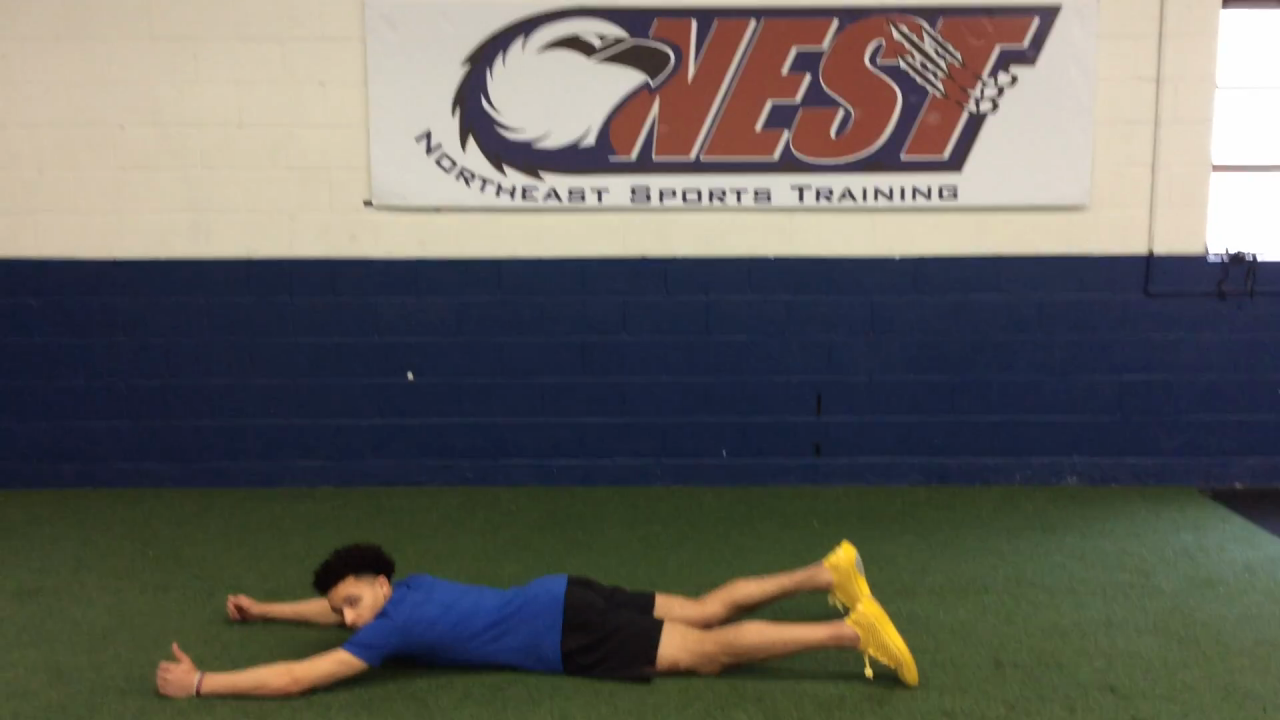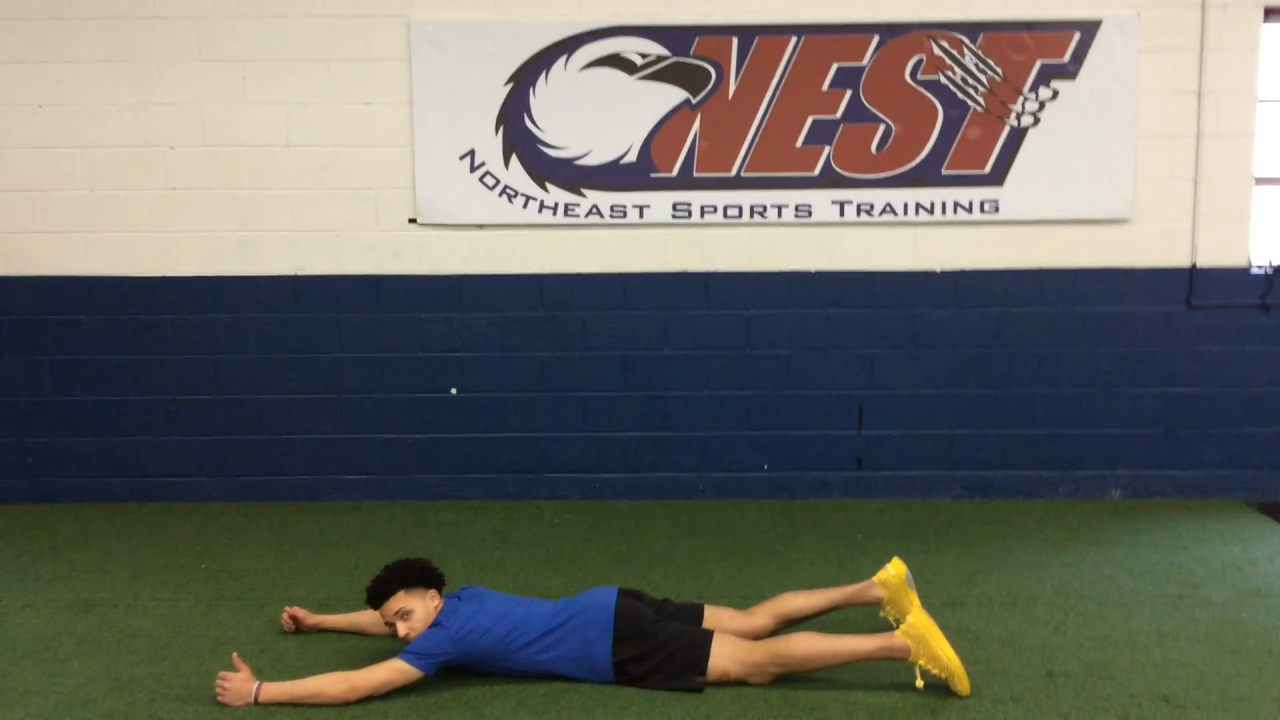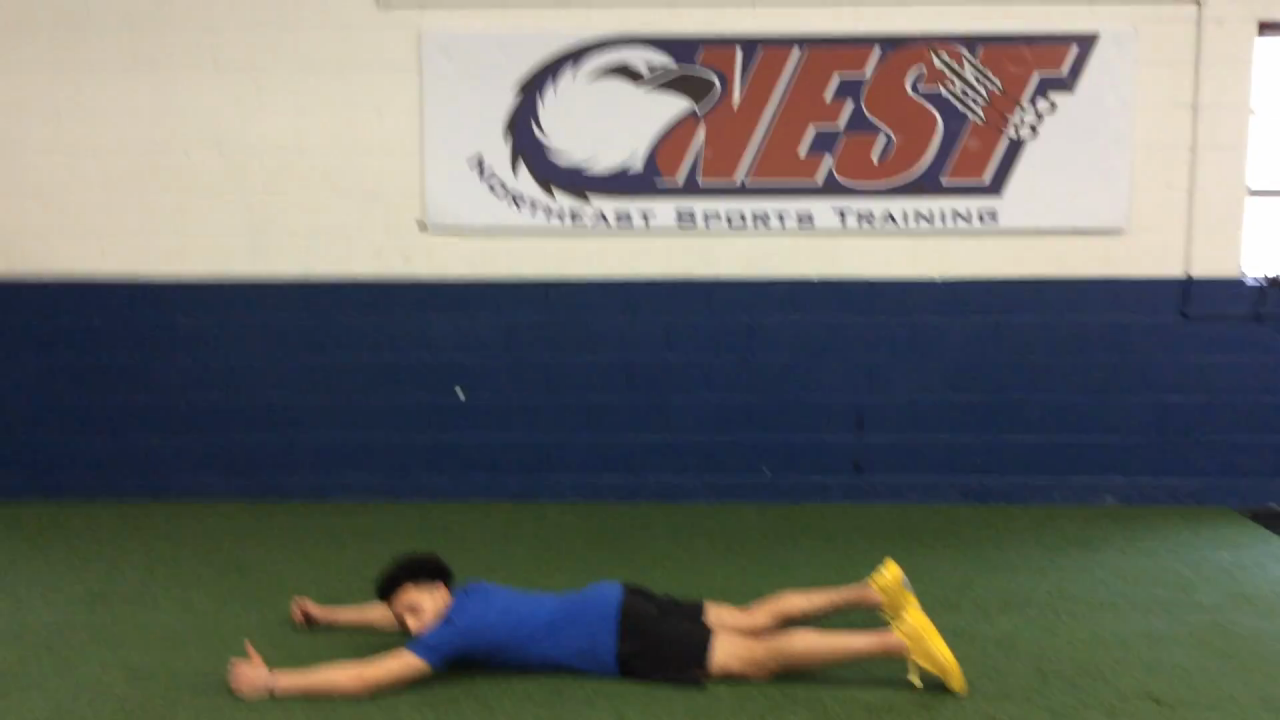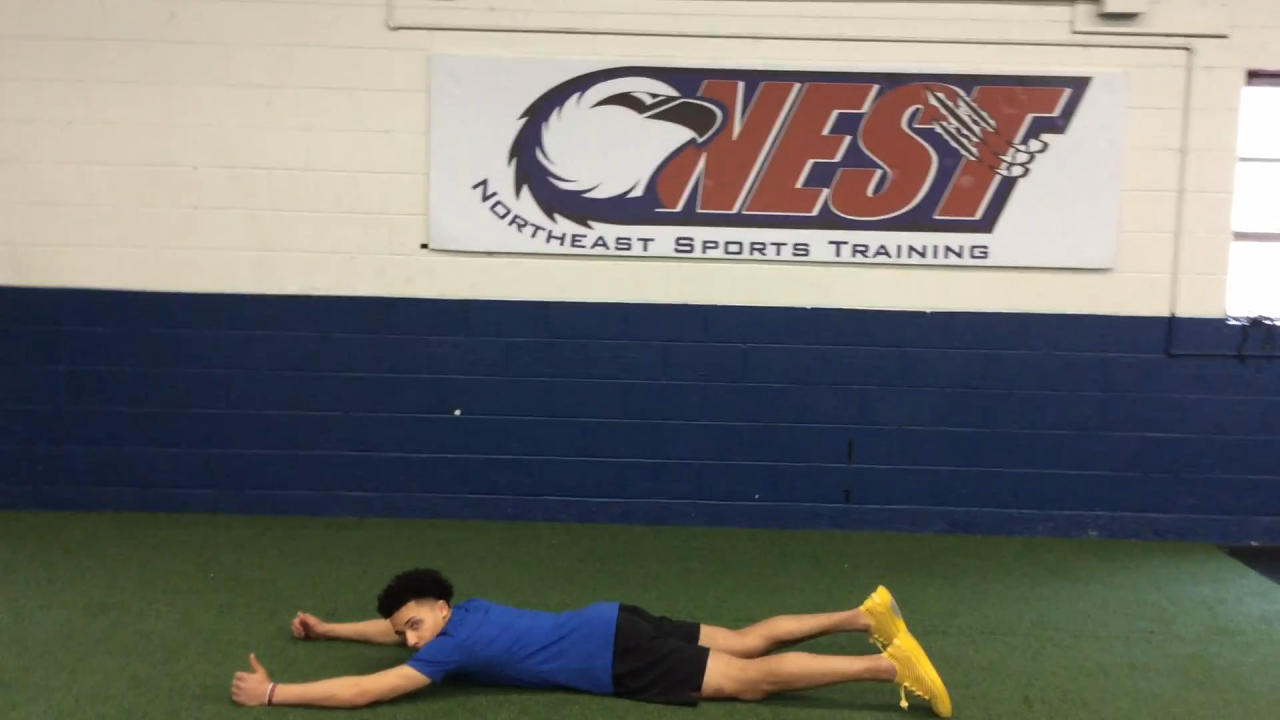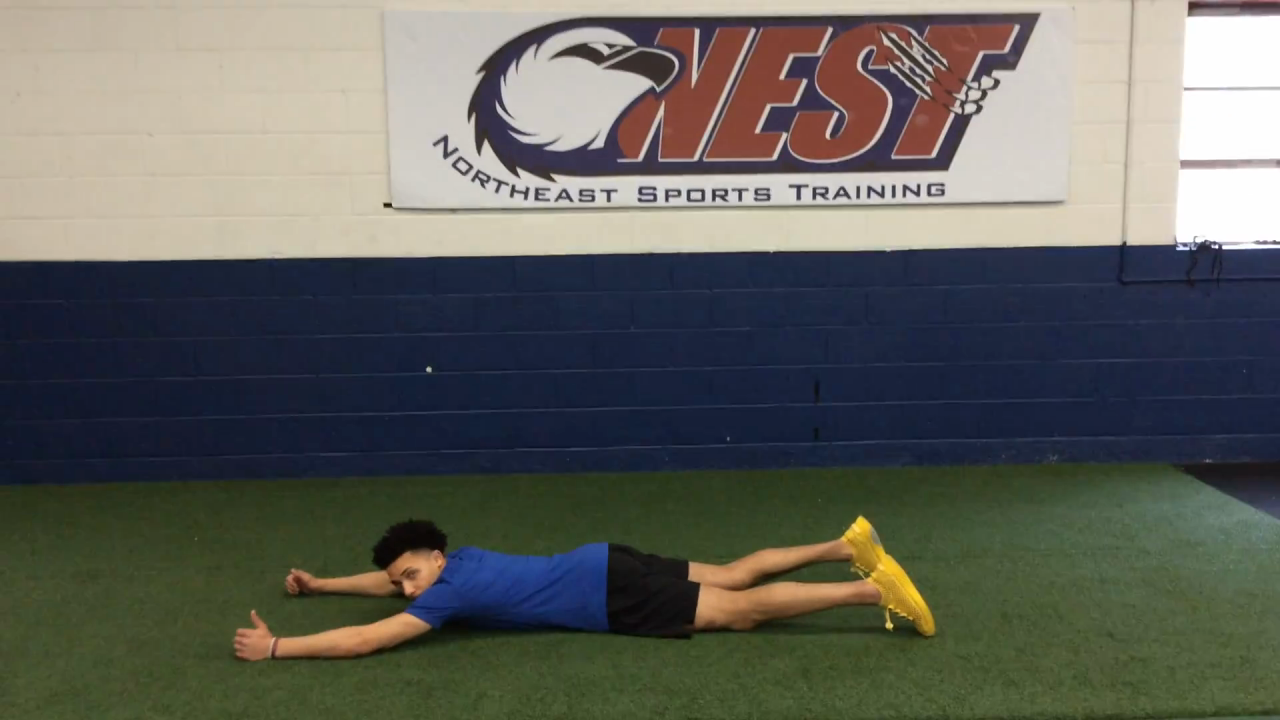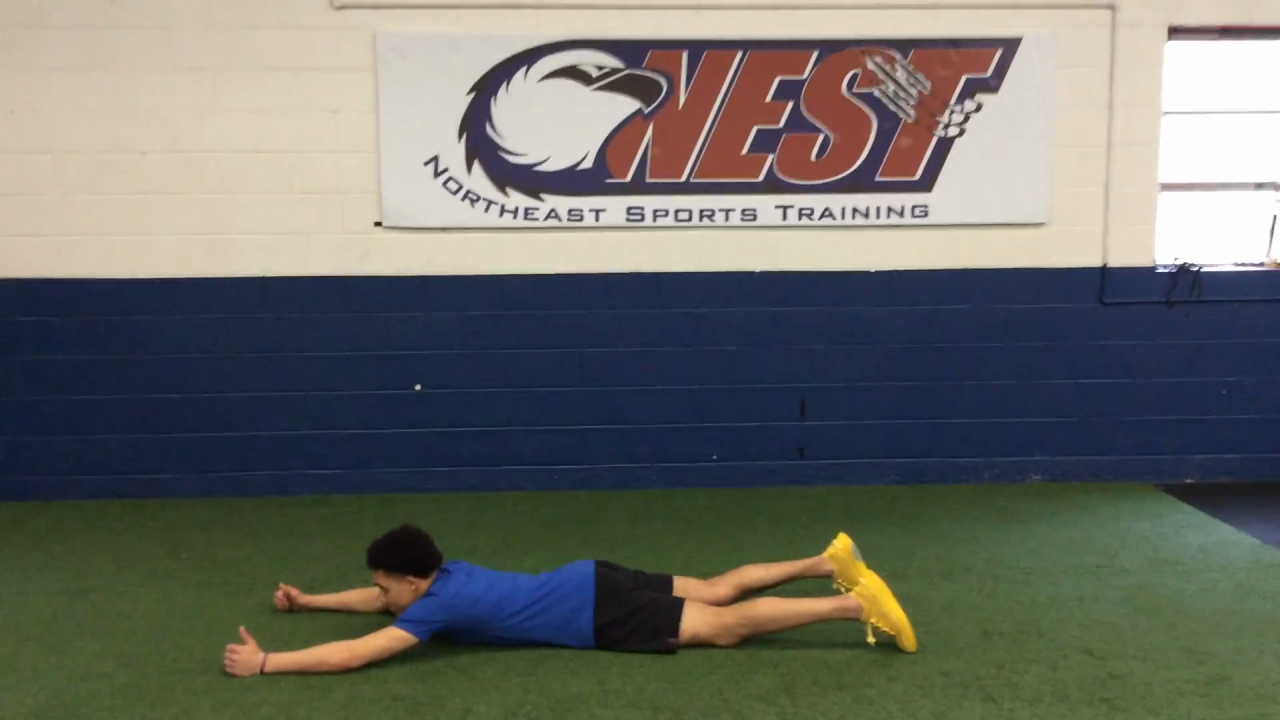
dt=0.5s
person 1, frame 1
left shoulder: (394, 625)
right shoulder: (408, 589)
left elbow: (295, 680)
right elbow: (341, 607)
left wrist: (202, 685)
right wrist: (264, 609)
left hip: (569, 633)
right hip: (565, 601)
left knee: (708, 652)
right knee: (705, 610)
left ankle: (851, 629)
right ankle: (827, 572)
person 1, frame 2
left shoulder: (447, 635)
right shoulder: (456, 600)
left elbow: (350, 689)
right elbow: (389, 617)
left wrist: (258, 693)
right wrist: (317, 620)
left hip: (619, 647)
right hip: (614, 611)
left knee: (756, 662)
right knee: (755, 622)
left ankle: (901, 642)
right ankle: (877, 588)
person 1, frame 3
left shoulder: (455, 629)
right shoulder: (465, 596)
left elbow: (362, 679)
right elbow: (398, 607)
left wrist: (272, 682)
right wrist: (329, 614)
left hip: (622, 641)
right hip: (618, 609)
left knee: (757, 657)
right knee: (751, 619)
left ankle: (896, 640)
right ankle: (874, 589)
person 1, frame 4
left shoulder: (453, 644)
right shoulder: (461, 612)
right elbow: (397, 625)
right wrist: (326, 628)
left hip: (617, 660)
right hip: (614, 627)
right knee: (745, 643)
right ankle: (863, 617)
person 1, frame 5
left shoulder: (450, 590)
right shoulder: (451, 562)
left elbow: (364, 641)
right elbow: (386, 579)
left wrist: (276, 647)
right wrist: (319, 583)
left hip: (609, 594)
right hip: (603, 566)
left knee: (739, 611)
right knee: (732, 576)
left ankle: (870, 588)
right ankle: (846, 548)
person 1, frame 6
left shoulder: (438, 606)
right shoulder: (444, 573)
left elbow: (352, 656)
right elbow: (379, 599)
left wrist: (263, 663)
right wrist: (307, 600)
left hip: (597, 615)
right hip: (592, 583)
left knee: (724, 627)
right knee: (717, 592)
left ankle: (854, 603)
right ankle: (828, 562)
